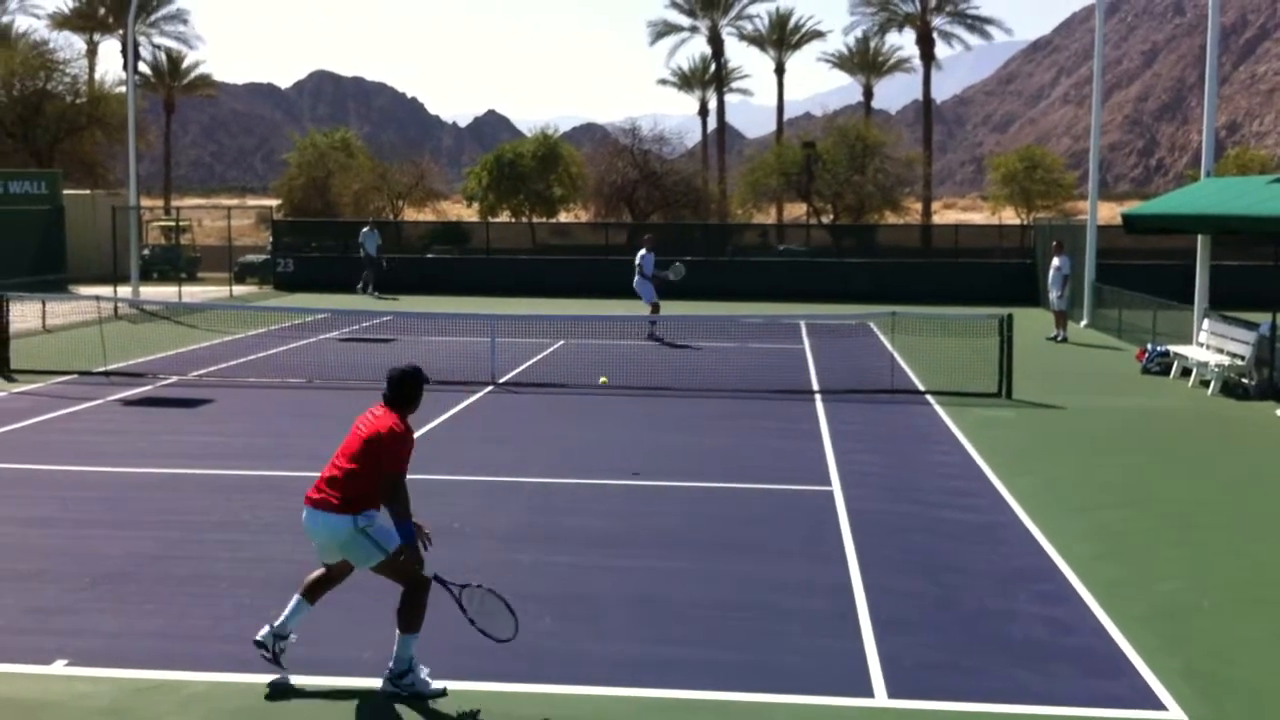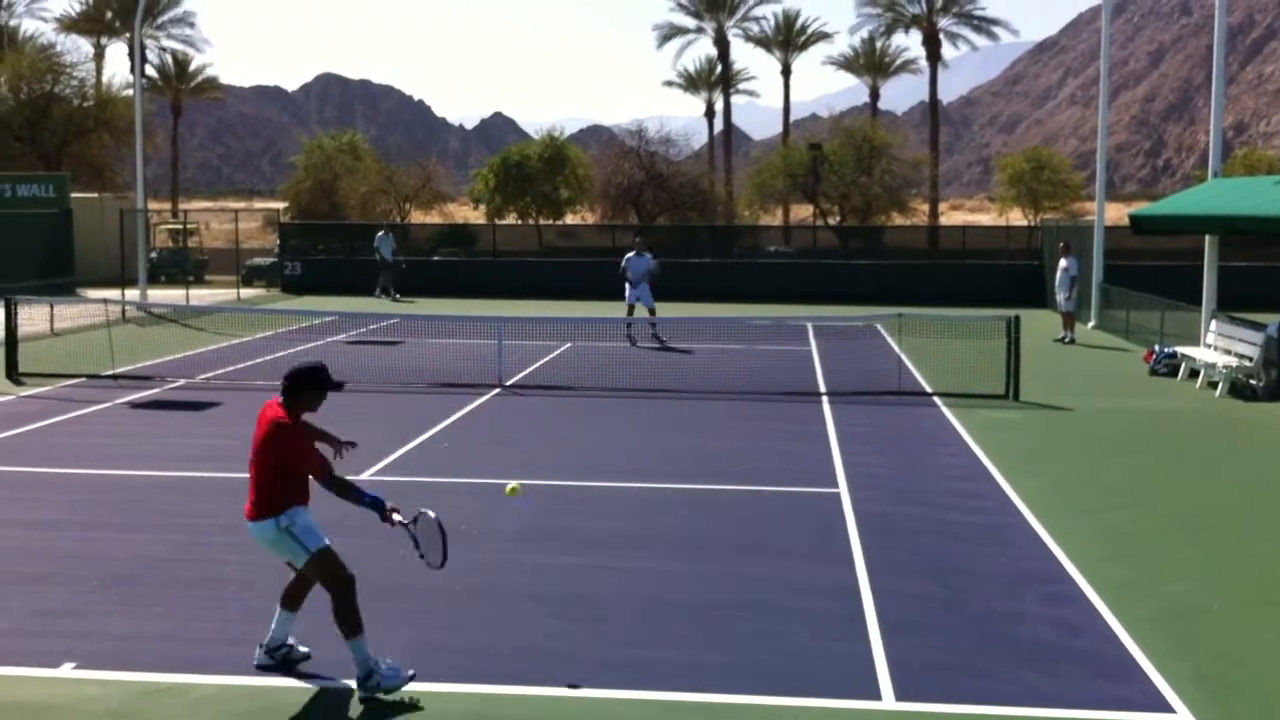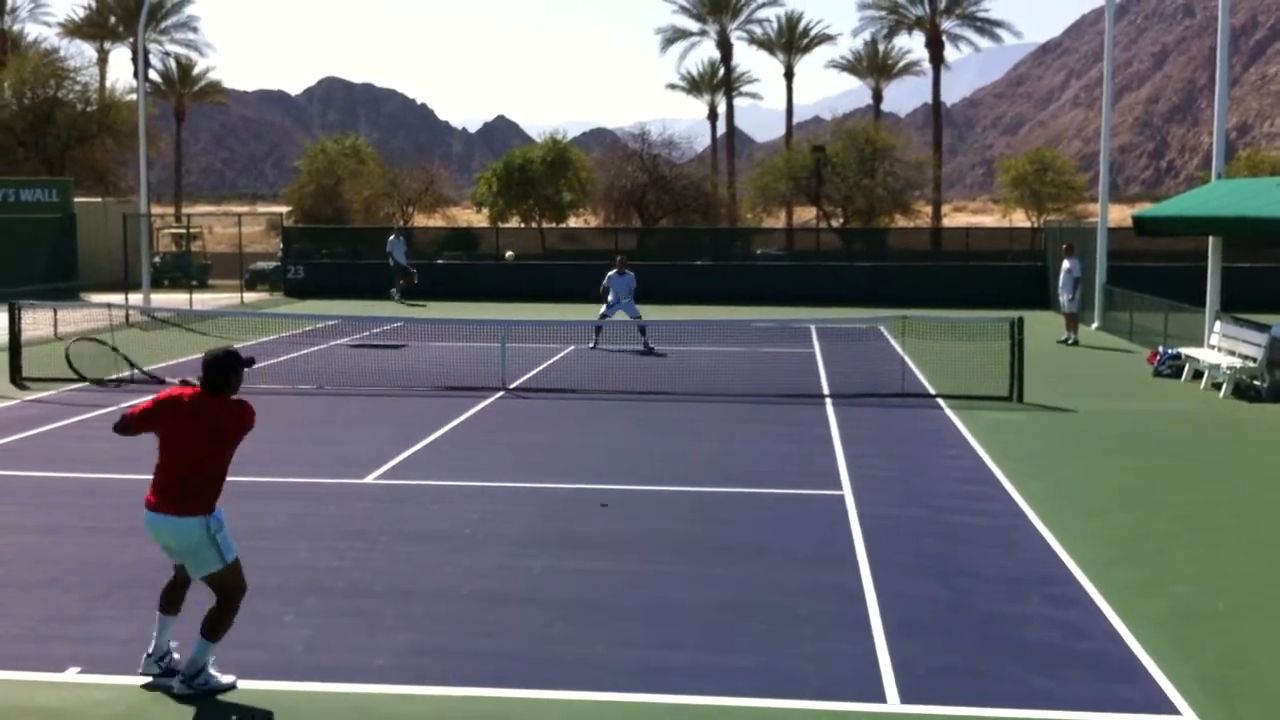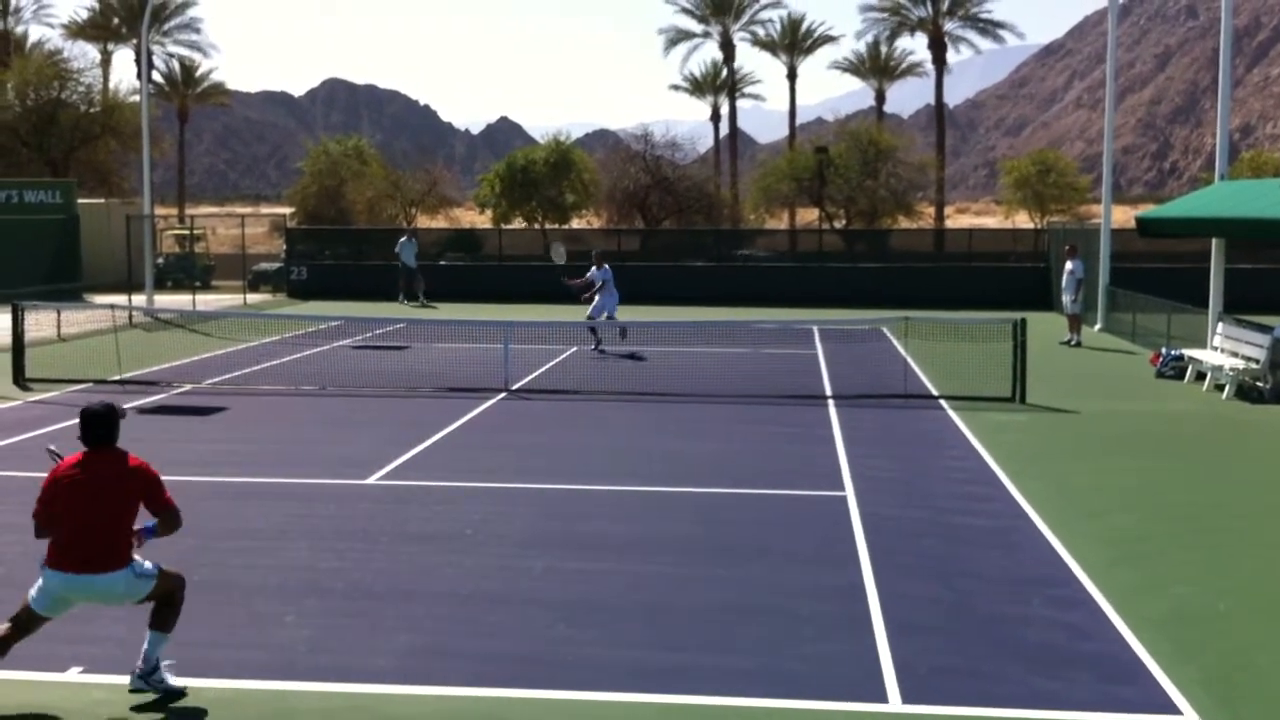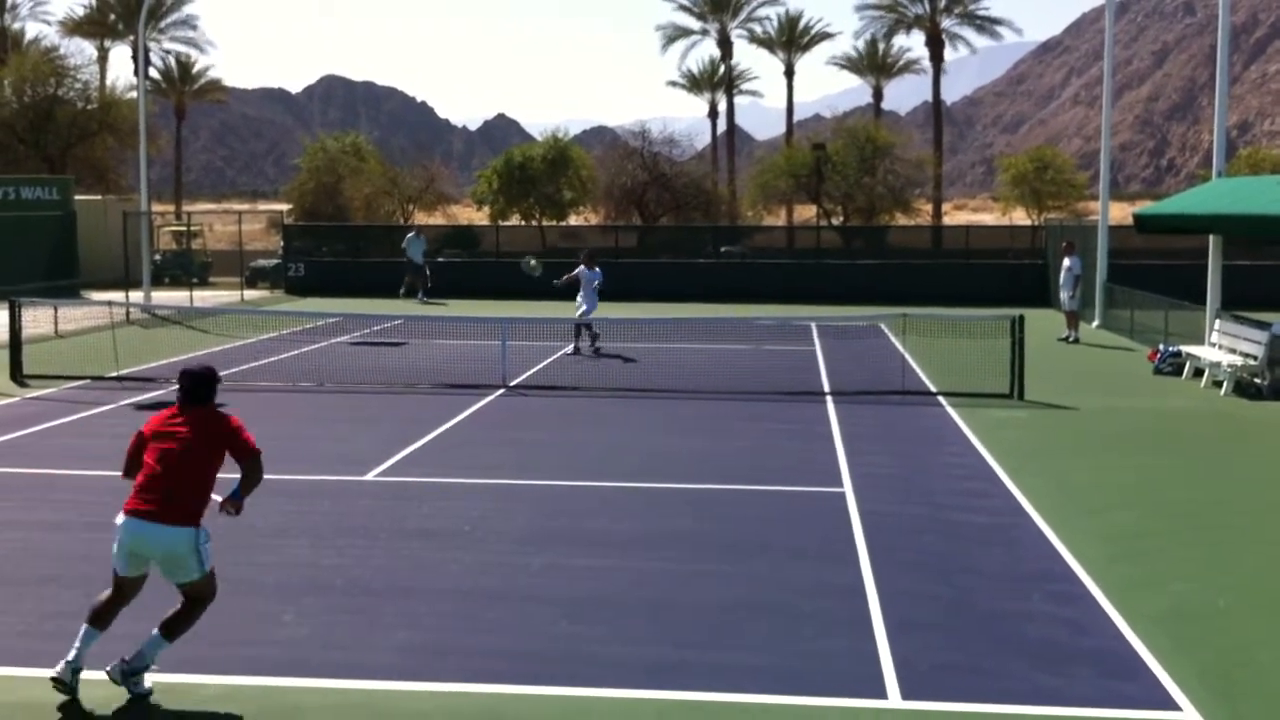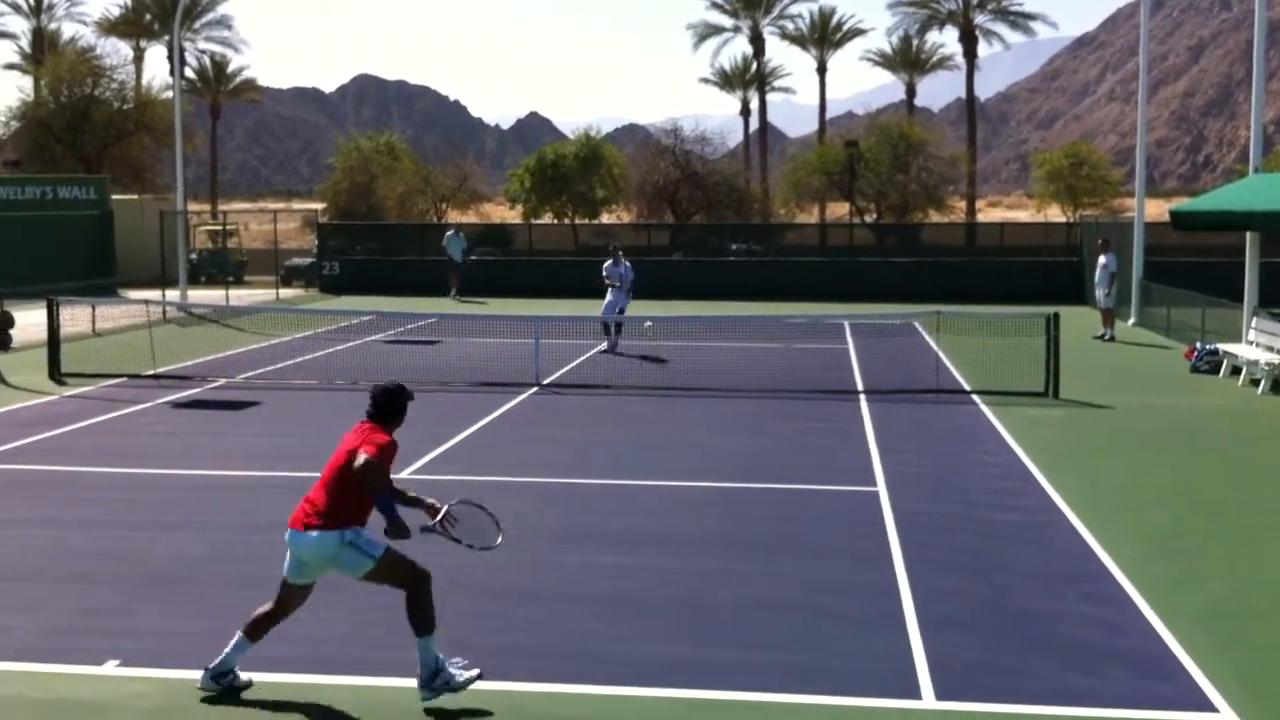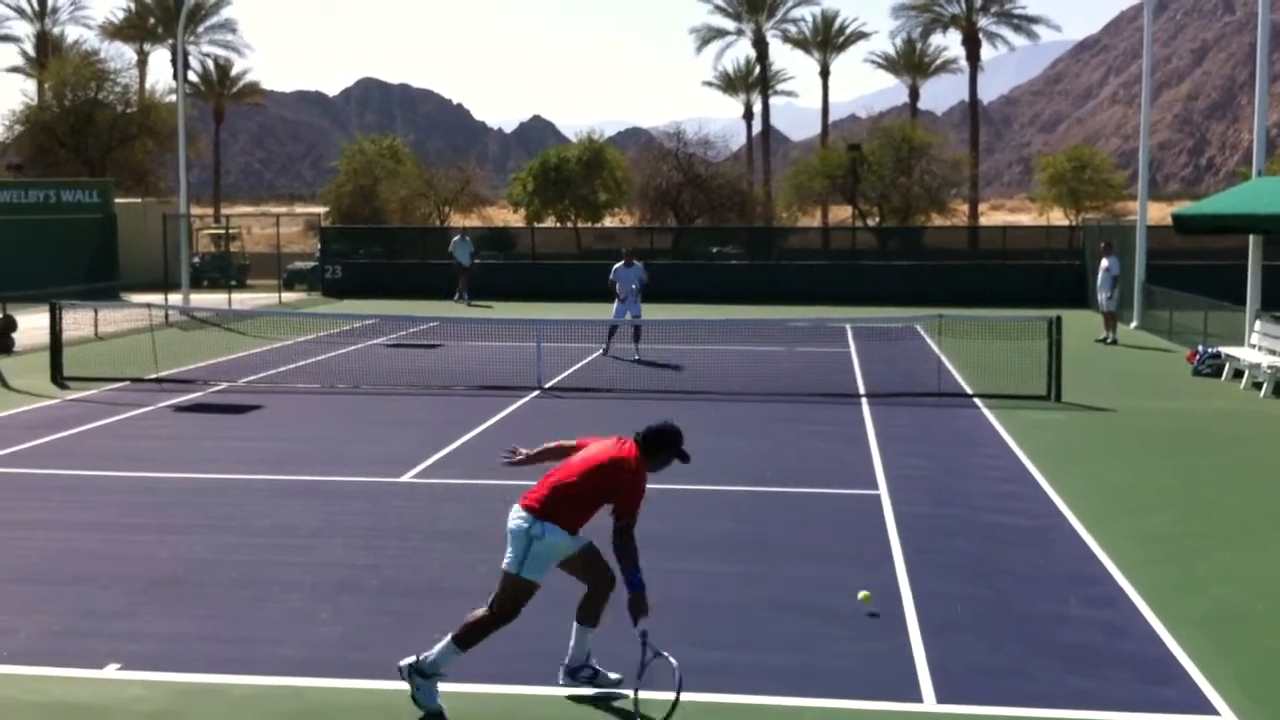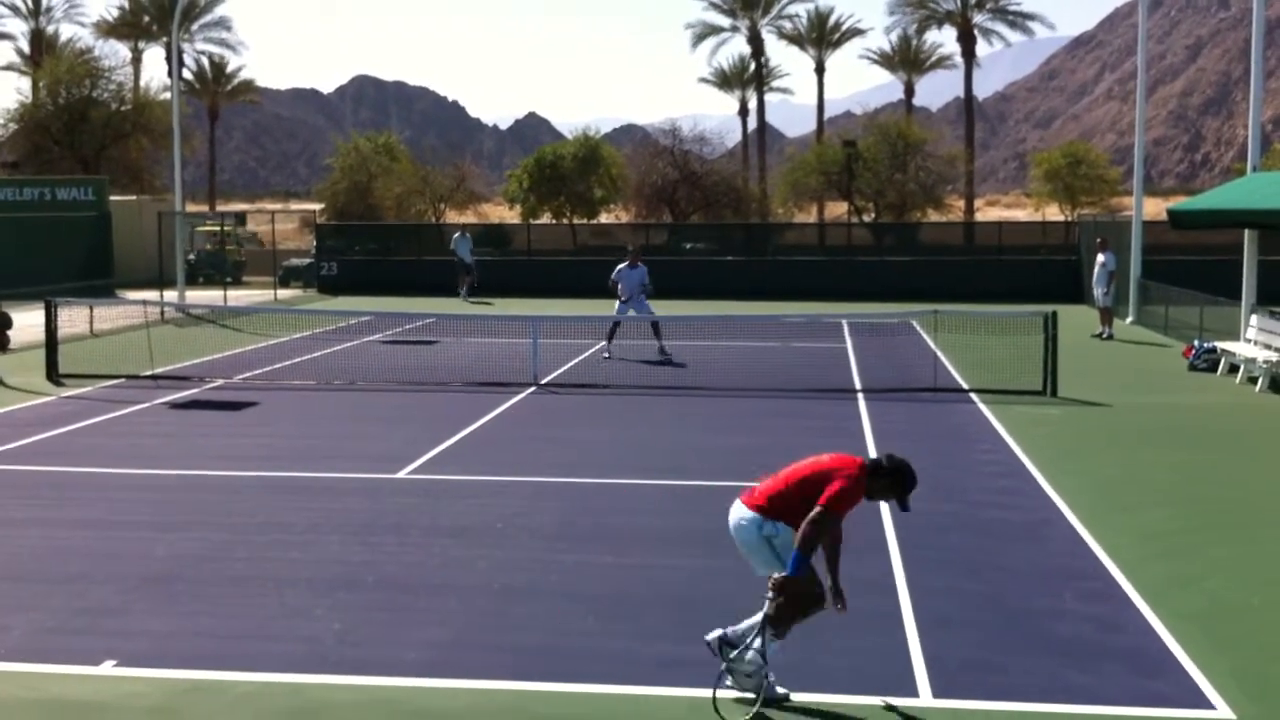
dt=0.3s
person 1, frame 1
left shoulder: (374, 415)
right shoulder: (399, 431)
right elbow: (393, 488)
left wrist: (409, 524)
right wrist: (408, 537)
left hip: (317, 510)
right hip: (344, 519)
left knee: (335, 570)
right knee: (418, 580)
left ankle: (275, 634)
right ankle: (402, 672)
person 1, frame 2
left shoulder: (277, 410)
right shoulder: (289, 432)
right elbow: (331, 481)
left wrist: (330, 439)
right wrist: (377, 504)
left hip: (269, 515)
right hip: (278, 520)
left knee: (308, 572)
right knee: (342, 583)
left ankle: (273, 648)
right ankle: (369, 673)
person 1, frame 3
left shoulder: (172, 401)
right shoulder: (239, 412)
left elbow: (121, 426)
left hip: (156, 514)
right hip: (194, 520)
left knee: (183, 575)
right knee: (232, 591)
left ankle: (158, 656)
right ankle: (194, 675)
person 1, frame 4
left shoulder: (60, 473)
right shoulder: (138, 471)
left elbow: (40, 530)
right elbow: (172, 522)
right wrist: (147, 533)
left hip: (60, 575)
right hip: (112, 578)
right knee: (174, 586)
right ankle: (149, 671)
person 1, frame 5
left shoulder: (155, 422)
right shoulder: (225, 425)
left elbow: (129, 470)
right elbow: (254, 470)
right wrist: (237, 497)
left hip: (133, 523)
right hip: (178, 533)
left knee: (122, 593)
right knee: (200, 596)
left ankle: (71, 665)
right ankle: (133, 667)
person 1, frame 6
left shoulder: (361, 432)
right shoulder: (382, 441)
right elbow: (364, 473)
left wrist: (422, 502)
right wrist: (393, 517)
left hip: (299, 533)
right hip: (331, 536)
left knee: (283, 607)
right knee: (419, 581)
left ankle: (220, 671)
right ankle: (432, 673)
person 1, frame 7
left shoulder: (616, 445)
right shoulder: (633, 473)
left elbow: (563, 447)
right elbow: (623, 536)
left wrist: (530, 456)
right wrist: (636, 589)
left hip: (537, 517)
right hip: (540, 525)
left knee: (602, 579)
right knee: (502, 612)
left ankle: (577, 665)
right ankle: (424, 670)
person 1, frame 8
left shoulder: (849, 467)
right shoulder: (853, 480)
left elbow: (831, 529)
right elbow: (814, 525)
left wrist: (833, 581)
right wrist: (793, 573)
left hip: (750, 513)
right hip: (757, 521)
left knee: (797, 598)
right knee: (810, 598)
right ankle: (732, 640)
